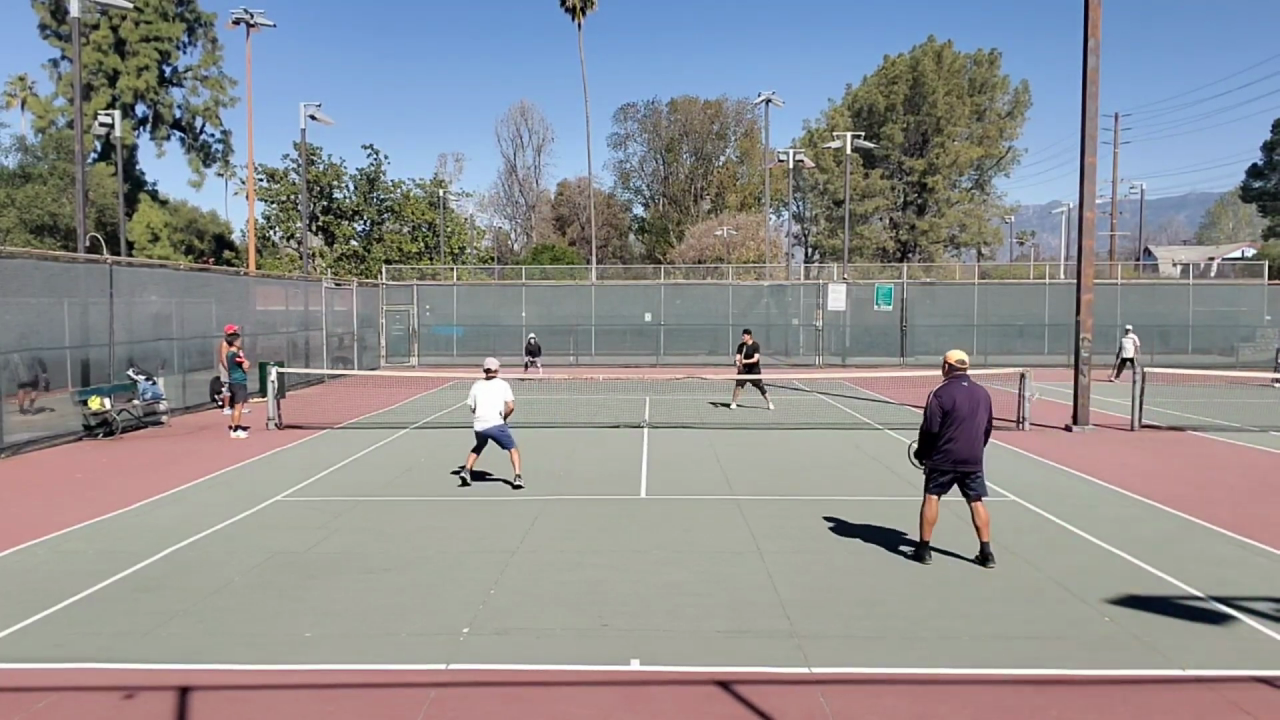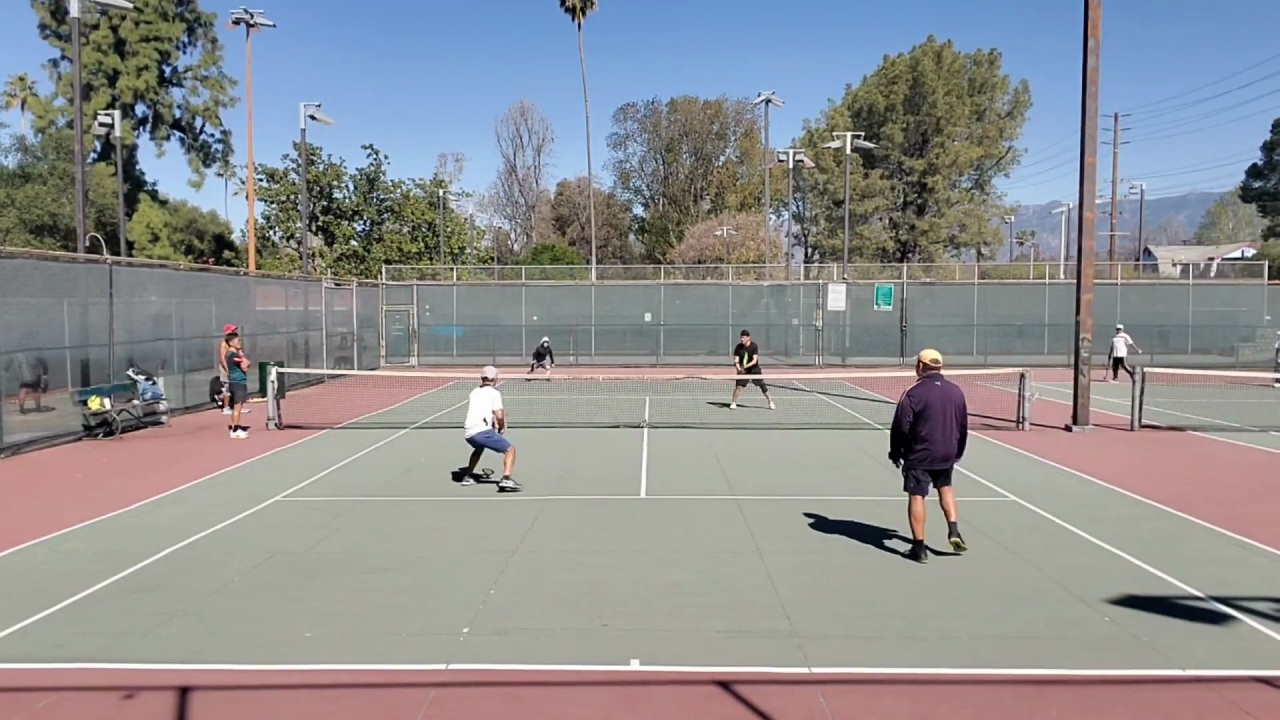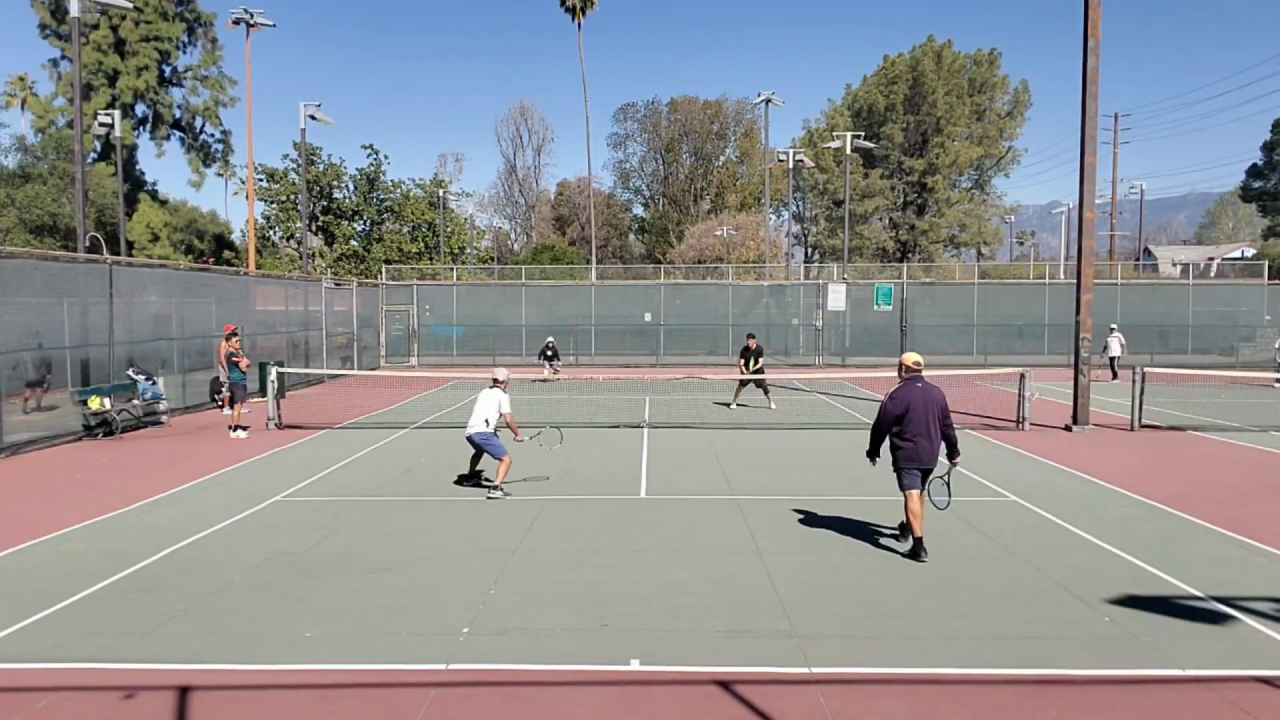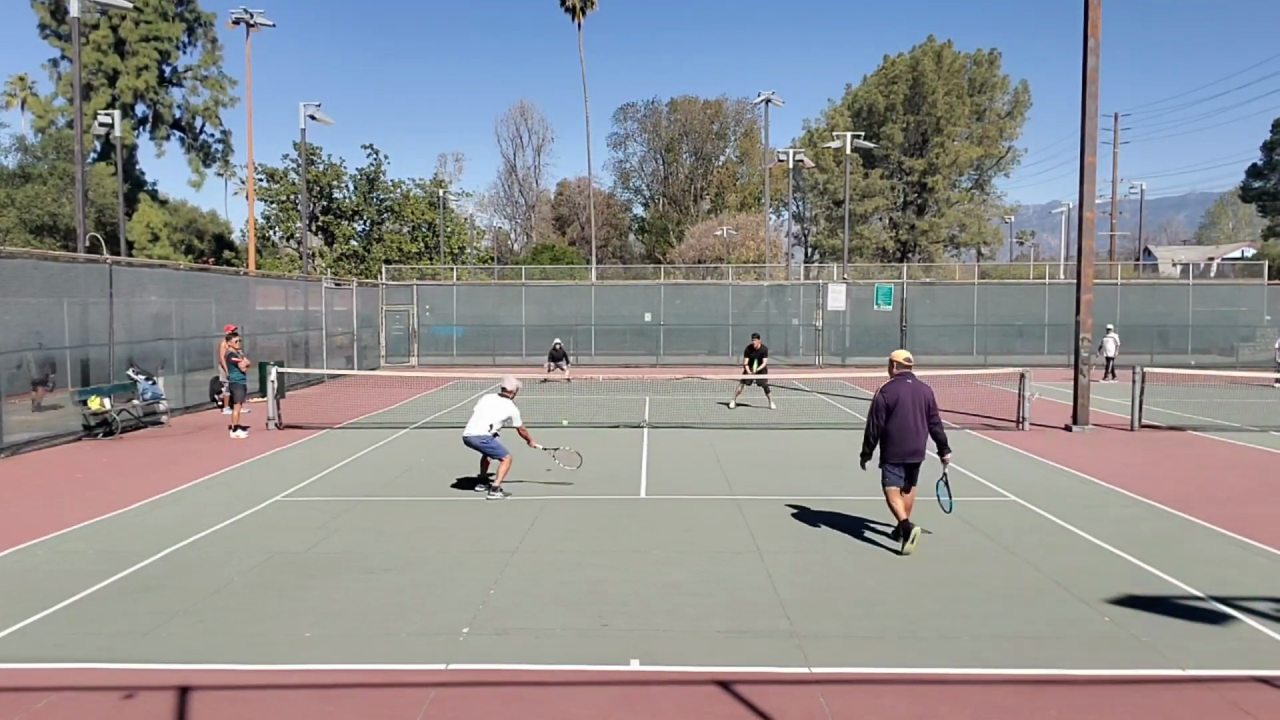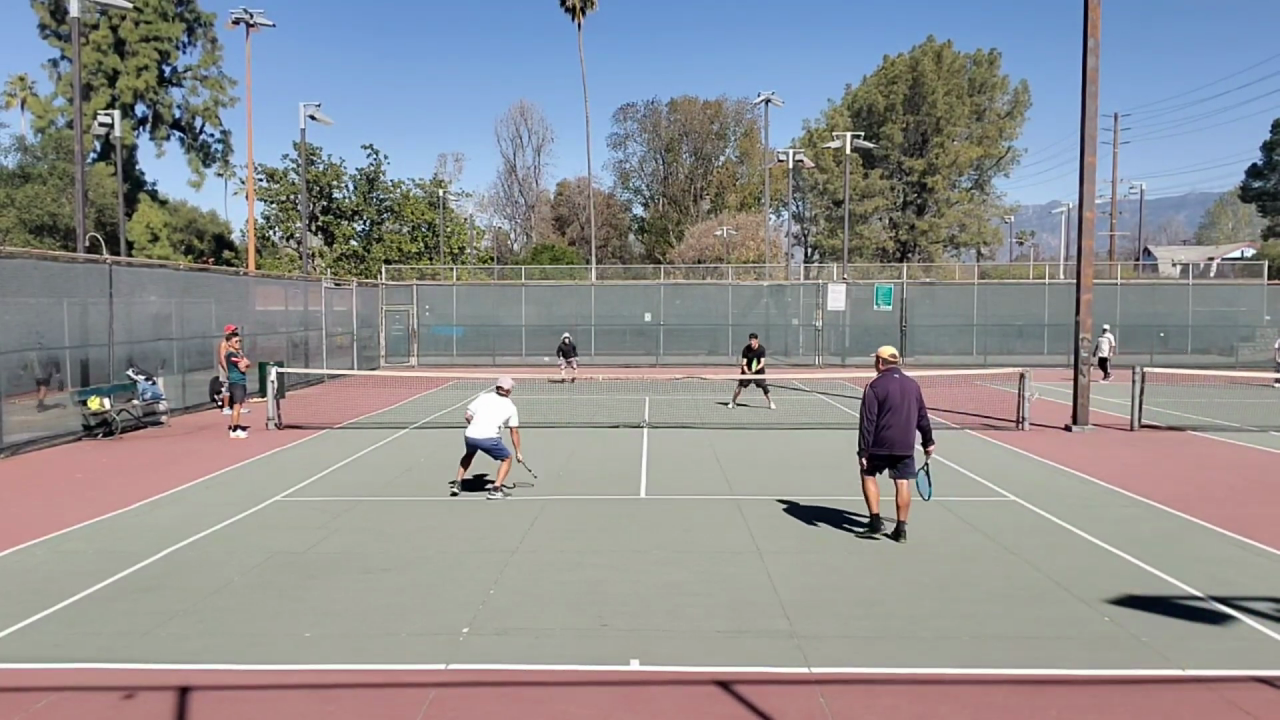
dt=0.2s
person 1, frame 1
left shoulder: (941, 393)
right shoulder: (982, 393)
left elbow: (930, 429)
right elbow: (987, 428)
left wrist: (921, 453)
left hip: (944, 458)
right hip: (973, 459)
left knee: (931, 498)
right knee: (976, 502)
left ankle: (923, 549)
right ankle: (986, 552)
person 1, frame 2
left shoulder: (913, 393)
right shoulder: (955, 391)
left elbow: (900, 427)
right elbow: (962, 426)
left wrist: (895, 452)
right wrist: (957, 452)
left hip: (920, 456)
right hip: (947, 455)
left knee: (917, 498)
right knee: (945, 488)
left ankle: (919, 549)
right ankle: (954, 530)
person 1, frame 3
left shoulder: (896, 395)
right shoulder: (937, 393)
left elbow: (880, 427)
right elbow: (947, 426)
left wrist: (873, 450)
right wrist: (953, 452)
left hip: (906, 456)
right hip: (930, 455)
left knee: (912, 496)
right knee: (917, 492)
left ankle: (919, 546)
right ankle: (907, 528)
person 1, frame 4
left shoulder: (886, 390)
right shoulder: (925, 390)
left elbow: (875, 425)
right elbow: (935, 423)
left wrist: (866, 452)
right wrist: (944, 449)
left hip: (893, 451)
right hip: (917, 450)
left knee: (891, 490)
right knee: (908, 489)
left ankle: (907, 527)
right ankle: (903, 529)
person 1, frame 5
left shoulder: (875, 386)
right shoulder: (912, 384)
left elbow: (867, 421)
right elbow: (922, 416)
left wrist: (863, 450)
right wrist: (928, 441)
left hip: (880, 445)
right hip: (905, 445)
left knee: (868, 476)
right knee: (903, 483)
left ankle: (875, 523)
right ankle: (900, 529)
